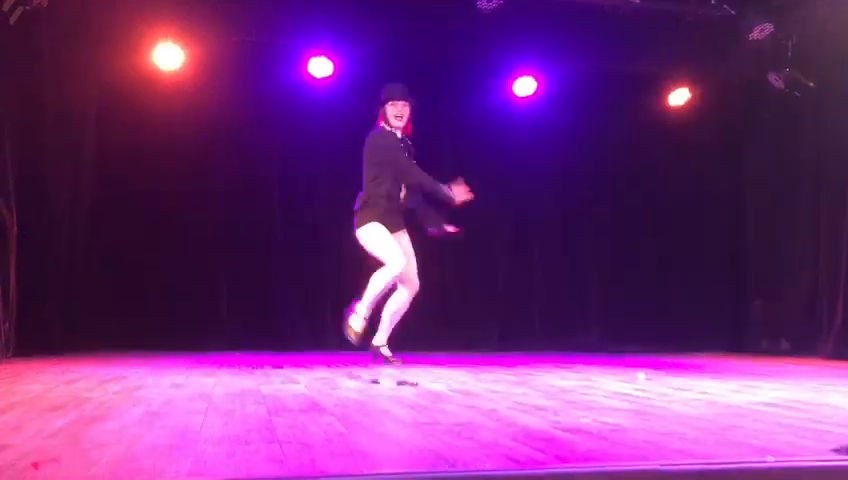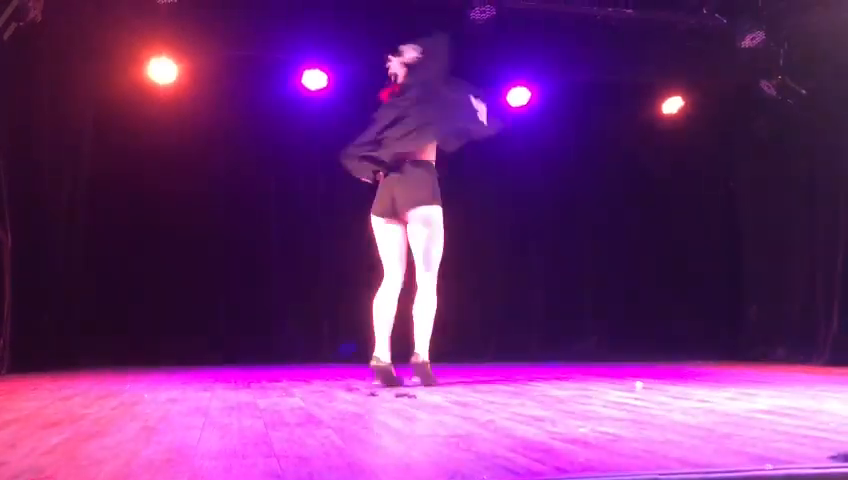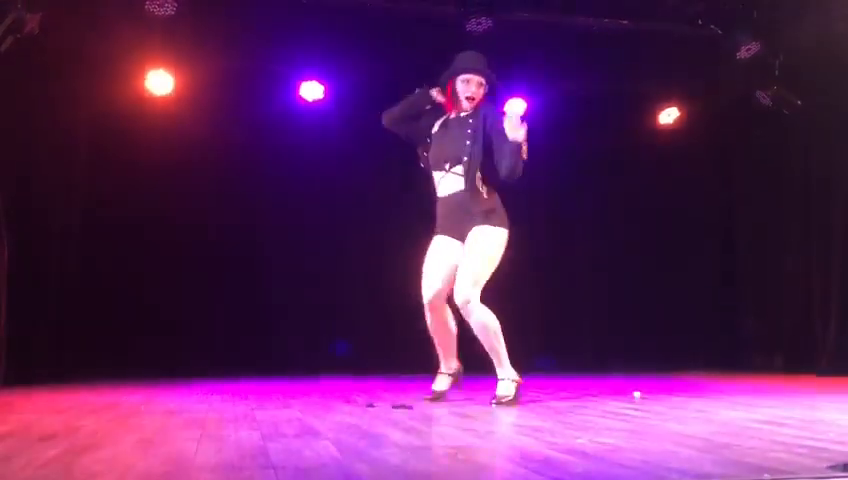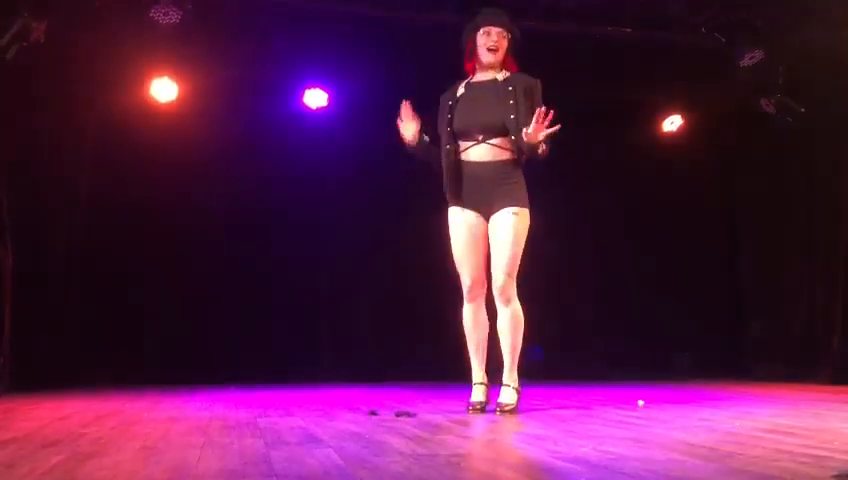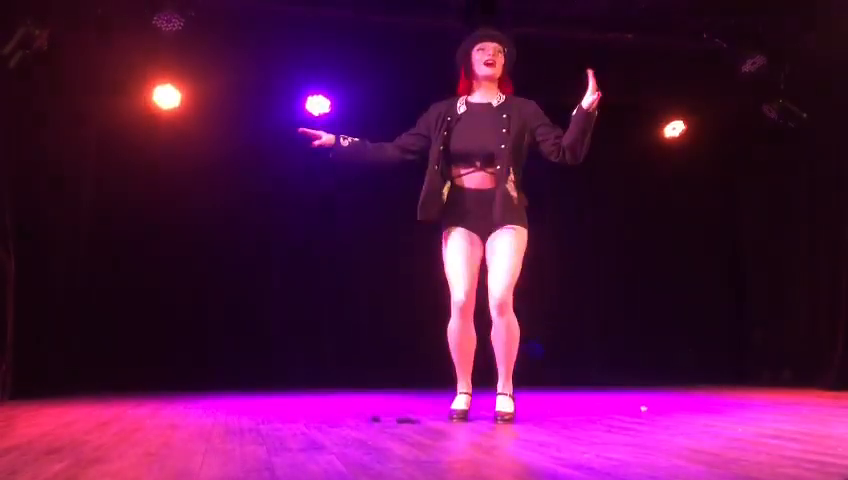
dt=0.7s
person 1, frame 1
left shoulder: (403, 142)
right shoulder: (380, 138)
left elbow: (409, 192)
right elbow: (410, 171)
left wrist: (436, 223)
right wrist: (450, 191)
left hip: (393, 218)
right hip: (371, 217)
left knee: (411, 284)
right knee: (396, 264)
left ankle: (379, 342)
right ankle: (359, 311)
person 1, frame 2
left shoulder: (388, 108)
right shoulder: (434, 89)
left elbow: (353, 156)
right elbow: (438, 44)
right wrist: (414, 56)
left hip: (386, 195)
right hip: (422, 193)
left knee: (392, 280)
right knee: (427, 280)
left ankle: (382, 357)
right ankle: (421, 357)
person 1, frame 3
left shoulder: (489, 120)
right shoulder: (436, 122)
left elbow: (506, 171)
right elbow: (390, 120)
left wrist: (516, 143)
right wrist: (429, 97)
left hip: (484, 221)
right hip: (449, 227)
left knee: (466, 297)
right knee: (431, 295)
left ankle: (507, 375)
right ankle: (448, 368)
person 1, frame 4
left shoulder: (524, 86)
right shoulder: (453, 95)
left elbow: (531, 149)
right elbow: (444, 155)
left wrist: (533, 141)
right wrist: (414, 139)
left hip: (507, 192)
right hip: (464, 195)
left knee: (503, 287)
right knee: (472, 289)
left ankle: (509, 383)
right ankle: (478, 382)
person 1, frame 5
left shoulder: (522, 111)
right shoulder: (444, 113)
left elbow: (567, 153)
right elbow: (396, 150)
left wrist: (586, 111)
right wrist: (339, 142)
left hip: (504, 217)
right hip: (460, 217)
left knee: (500, 301)
right knee: (461, 303)
left ankle: (504, 390)
right ankle: (463, 390)
